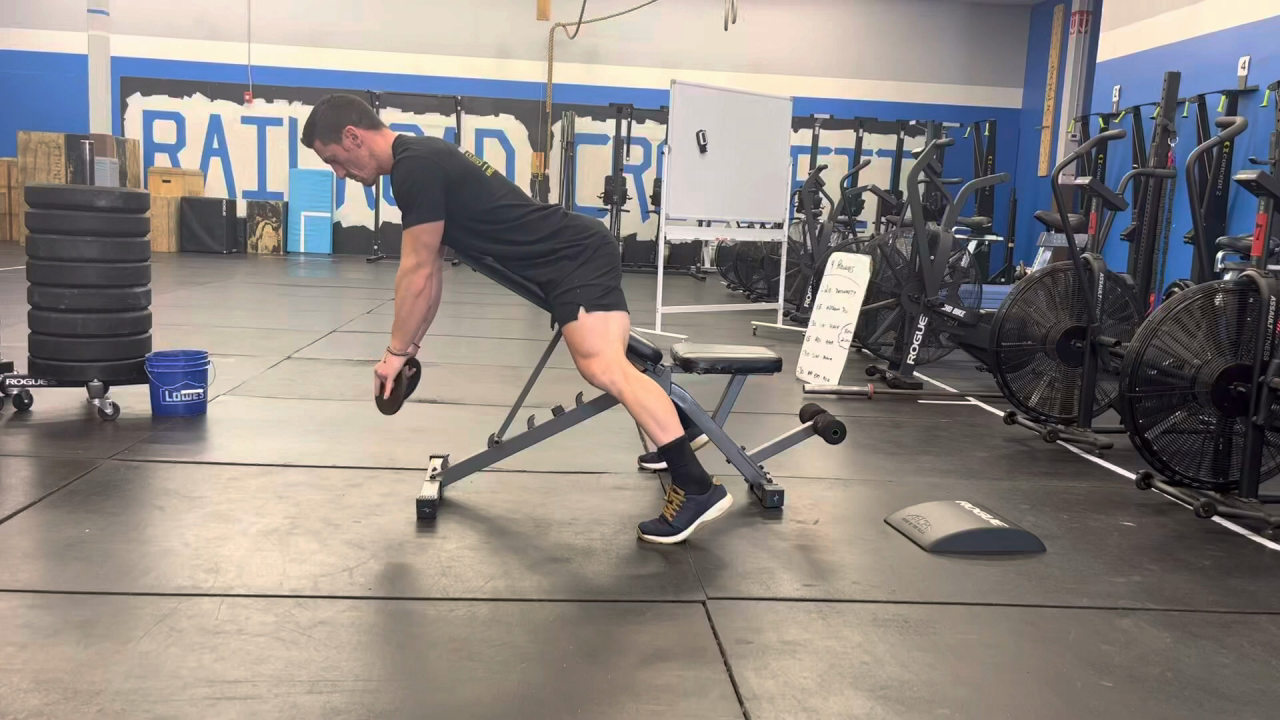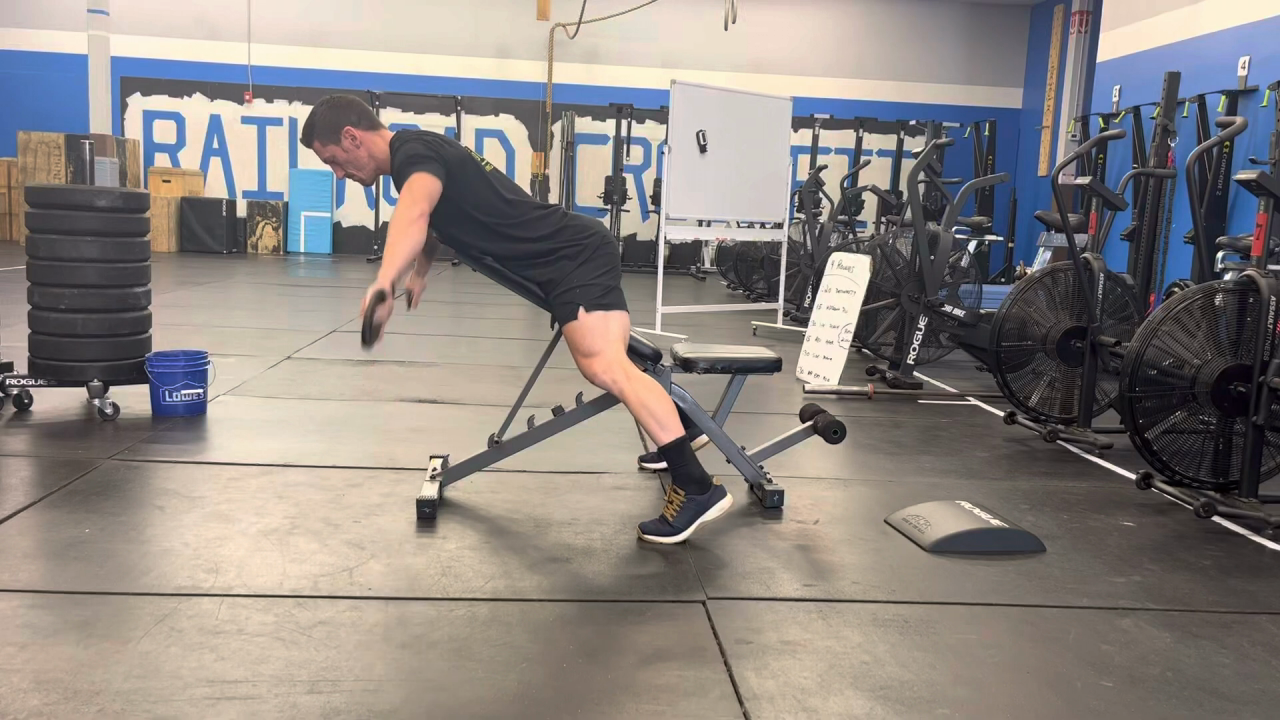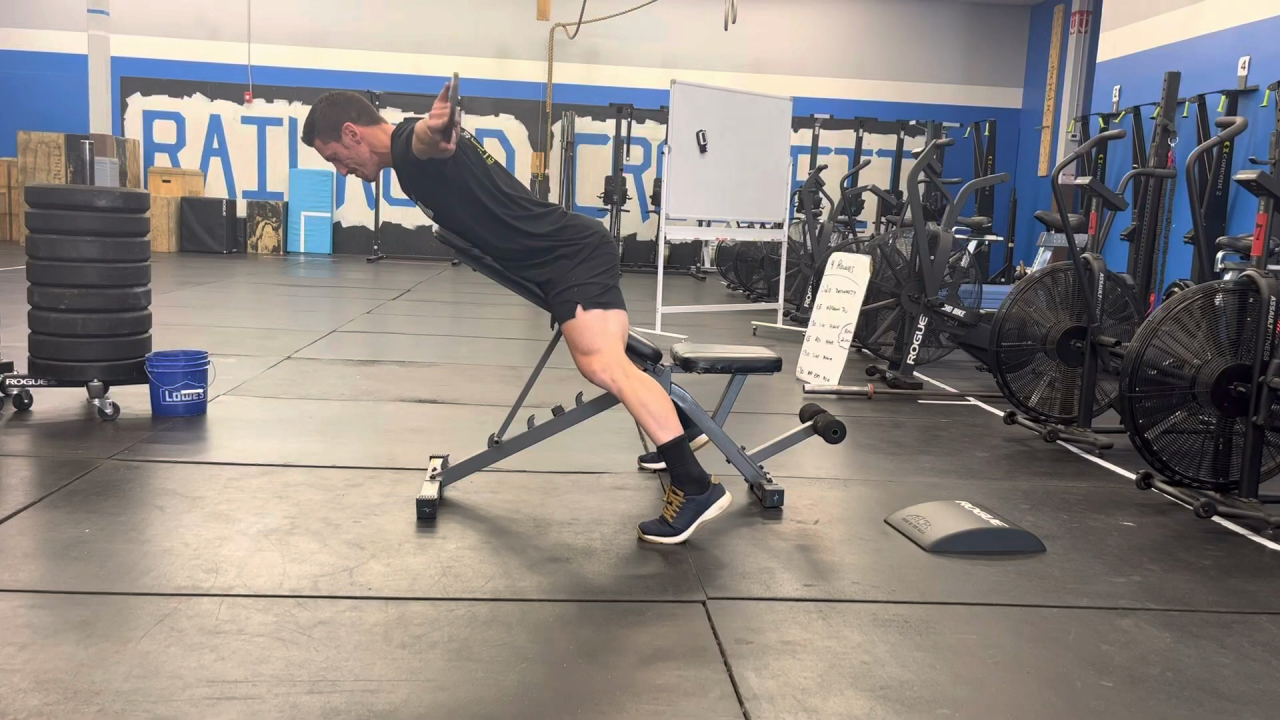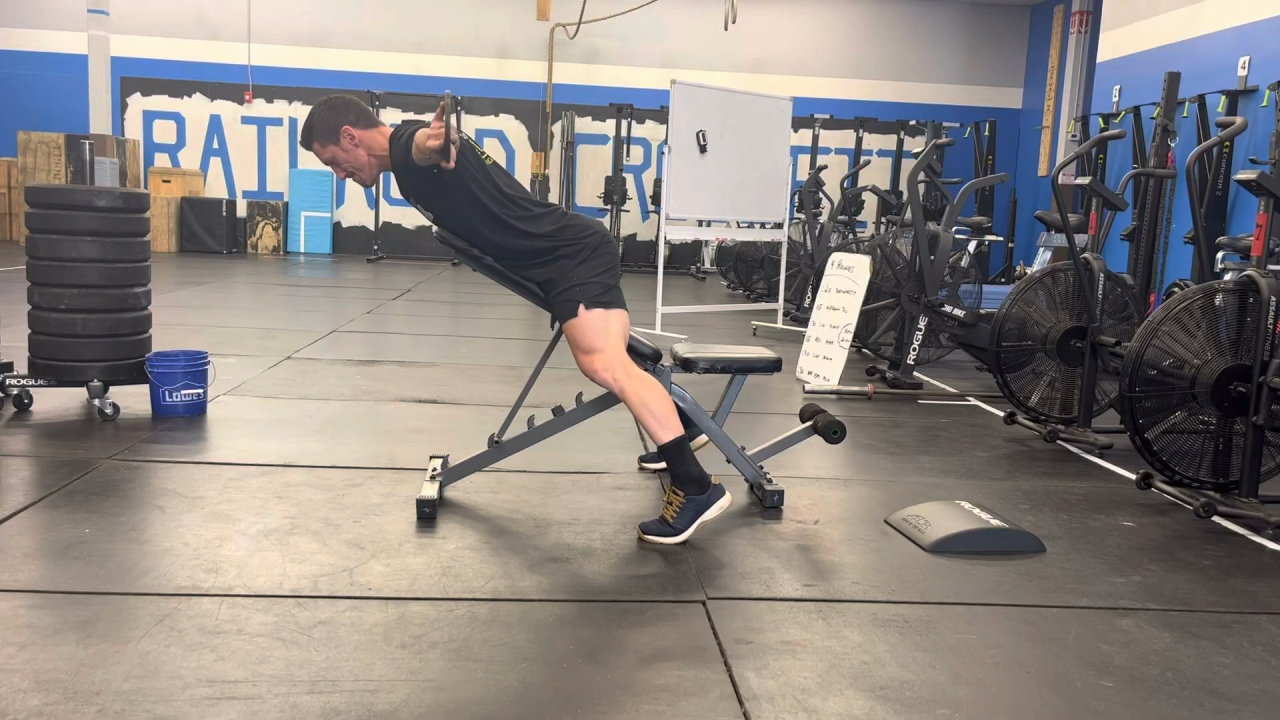
dt=0.4s
person 1, frame 1
left shoulder: (415, 167)
right shoulder: (420, 159)
left elbow: (416, 273)
right elbow: (430, 267)
left wrist: (397, 350)
right wrist: (413, 342)
left hip: (576, 256)
right hip: (574, 252)
left knee: (602, 367)
right knee: (607, 358)
left ankle: (696, 486)
right ankle: (680, 424)
person 1, frame 2
left shoulder: (413, 151)
right shoulder: (416, 156)
left elbow: (411, 215)
right elbow: (430, 219)
left wrist: (384, 282)
right wrist: (420, 273)
left hip: (575, 255)
right hip: (571, 252)
left knee: (603, 366)
right knee: (608, 356)
left ankle: (697, 486)
right ankle: (681, 426)
person 1, frame 3
left shoulder: (410, 142)
right shoulder: (412, 153)
left elbow: (429, 135)
left wrist: (437, 129)
left hip: (573, 255)
right hip: (569, 252)
left knee: (602, 365)
right knee: (608, 358)
left ankle: (695, 487)
right ankle: (680, 427)
person 1, frame 4
left shoulder: (408, 143)
right shoulder: (409, 158)
left elbow: (427, 141)
left wrist: (436, 140)
left hip: (574, 253)
right hip: (568, 252)
left knee: (603, 364)
right knee: (608, 354)
left ankle: (695, 486)
right ankle: (681, 425)
